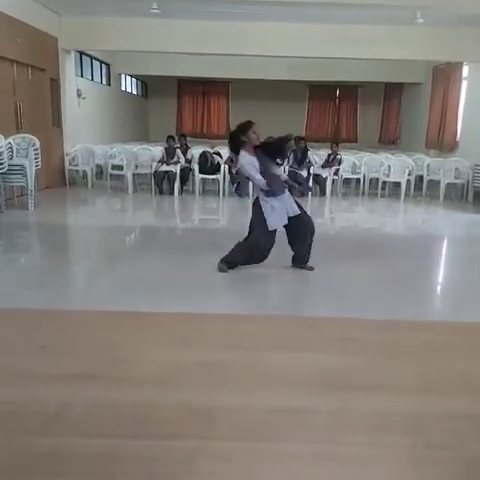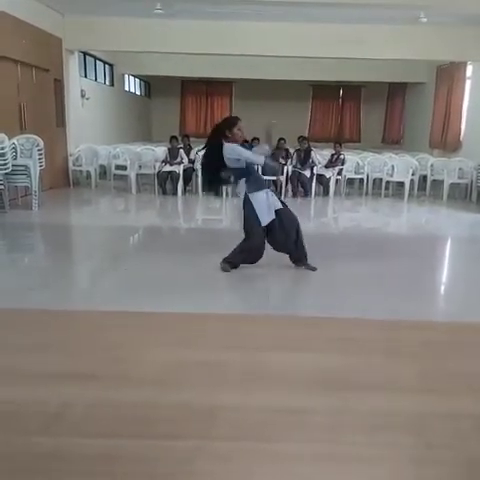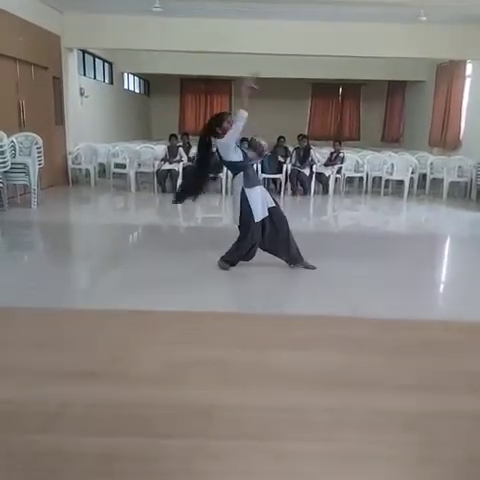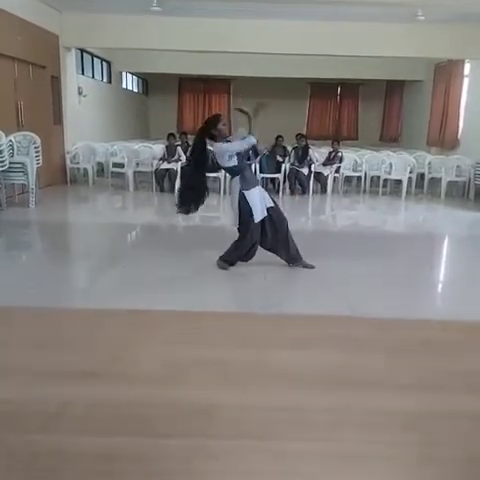
dt=0.3s
person 1, frame 1
left shoulder: (259, 151)
right shoulder: (244, 160)
right elbow: (265, 185)
left wrist: (287, 180)
left hip: (282, 195)
right hip: (267, 201)
left knee: (306, 226)
right knee: (259, 239)
left ankle: (300, 261)
right ankle: (227, 261)
person 1, frame 2
left shoulder: (237, 148)
right shoulder: (230, 149)
left elbow: (258, 154)
right elbow: (256, 159)
left hip: (263, 191)
right hip: (252, 196)
left knee: (290, 223)
right knee: (256, 237)
left ankle: (300, 260)
right ankle: (229, 261)
person 1, frame 3
left shoulder: (229, 144)
right shoulder: (224, 143)
right elbow: (241, 117)
left wrist: (257, 147)
right wrist: (245, 91)
left hip: (255, 188)
right hip: (246, 191)
left knee: (279, 222)
right knee: (252, 234)
left ankle: (295, 259)
right ankle: (227, 260)
person 1, frame 4
left shoulder: (225, 145)
right shoulder: (221, 148)
left elbow: (246, 141)
right elbow: (250, 141)
left wrist: (250, 117)
left hip: (254, 188)
right hip: (245, 192)
left knee: (279, 222)
right knee: (250, 233)
left ankle: (295, 259)
right ankle: (225, 259)
